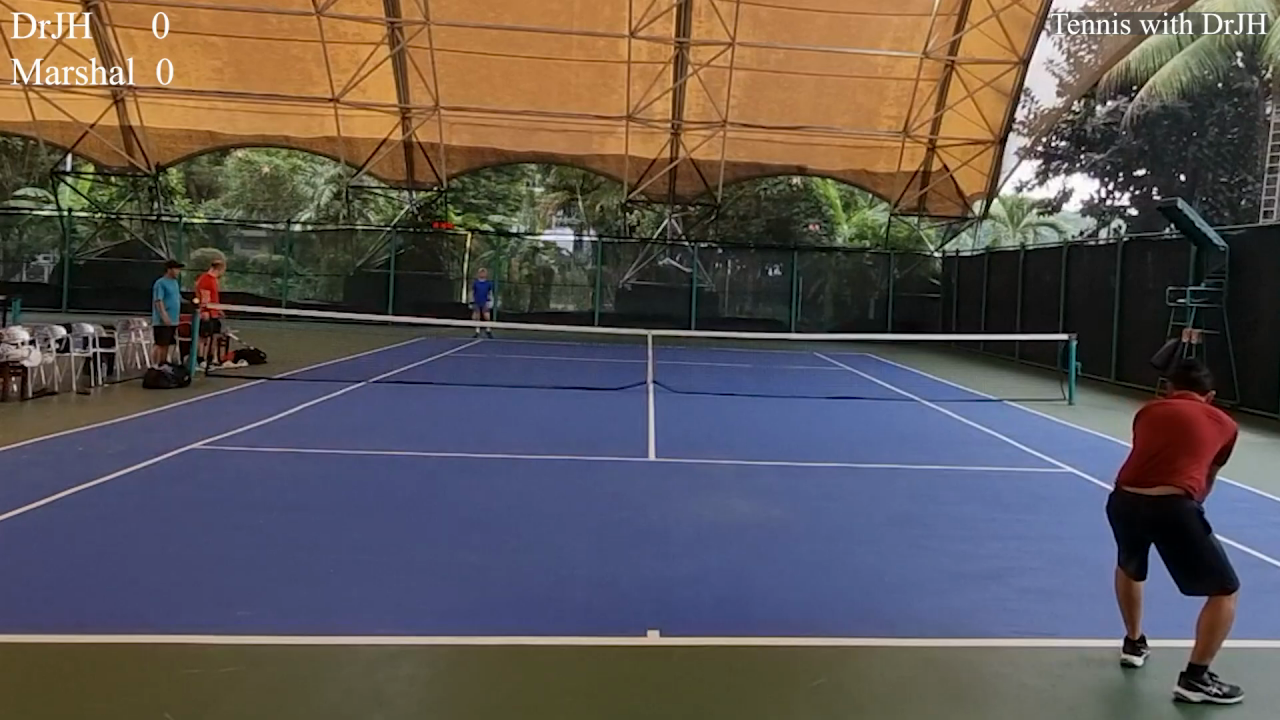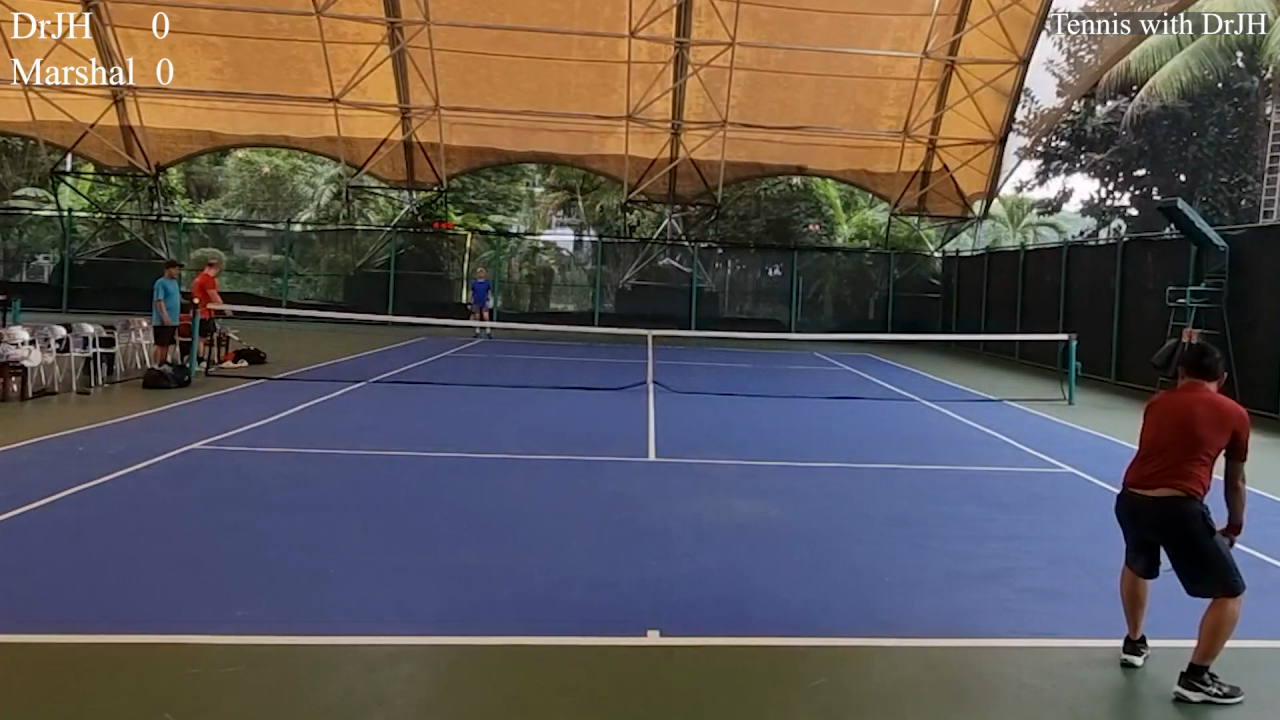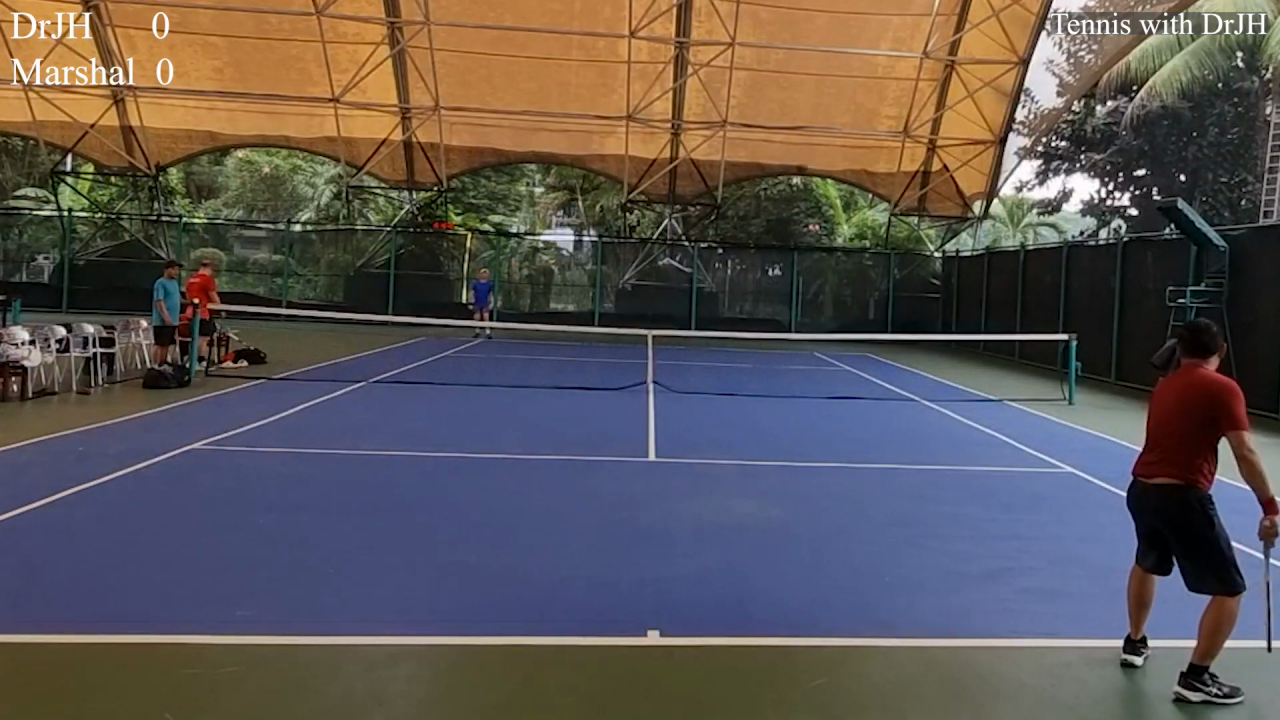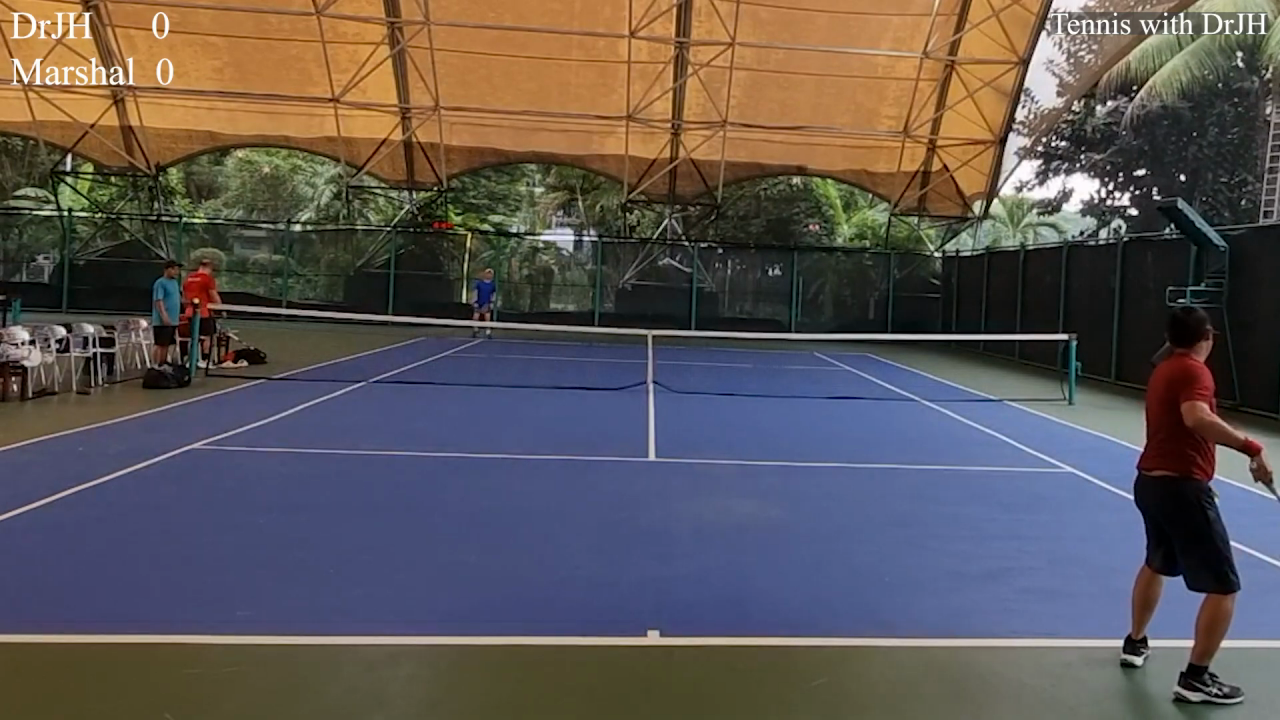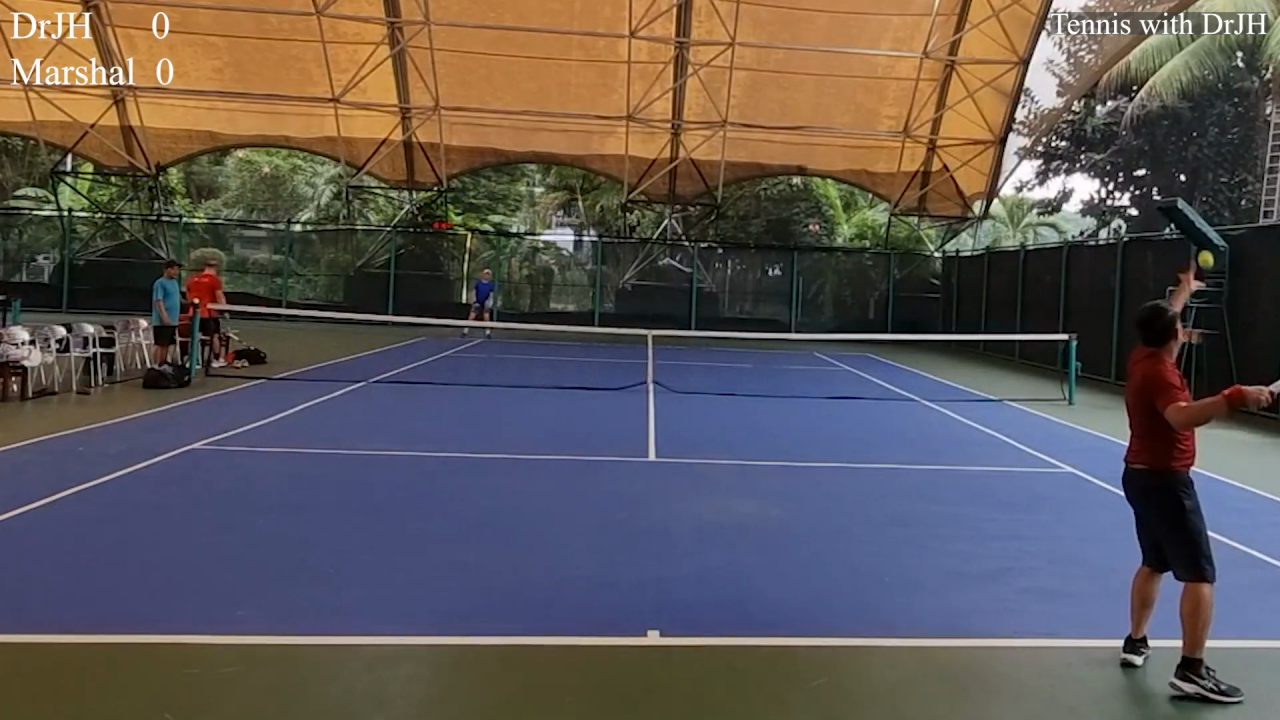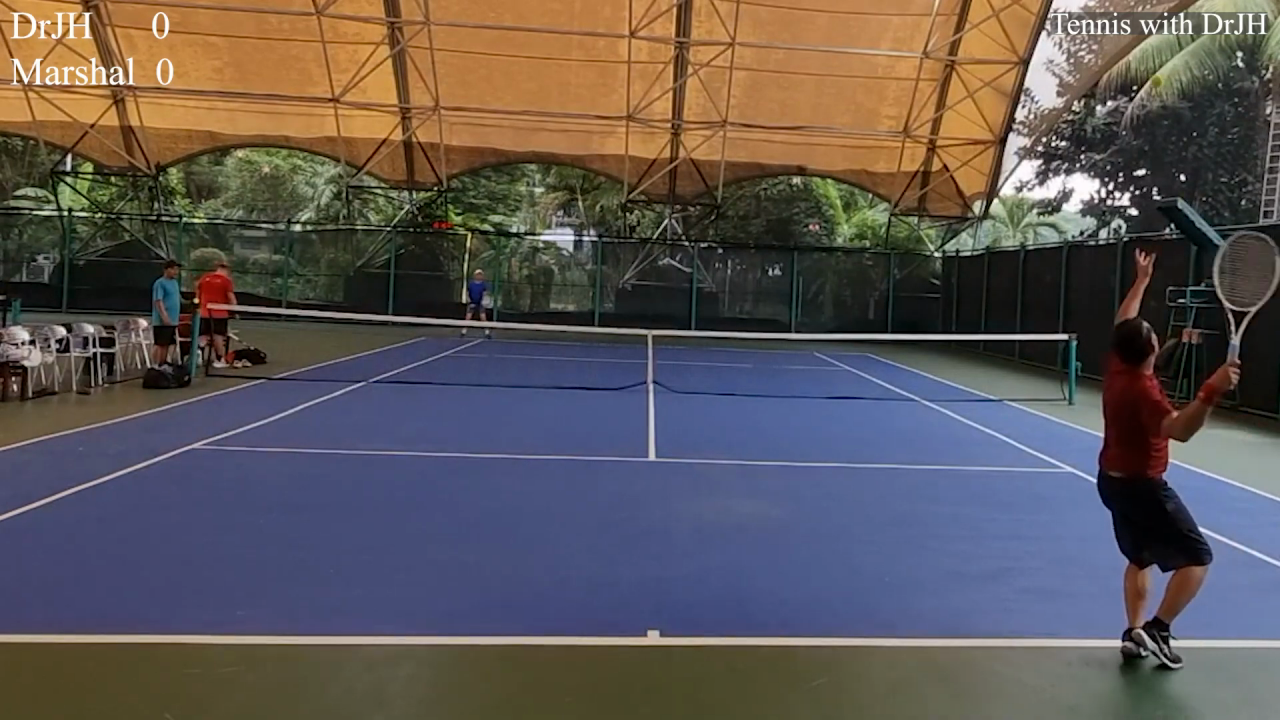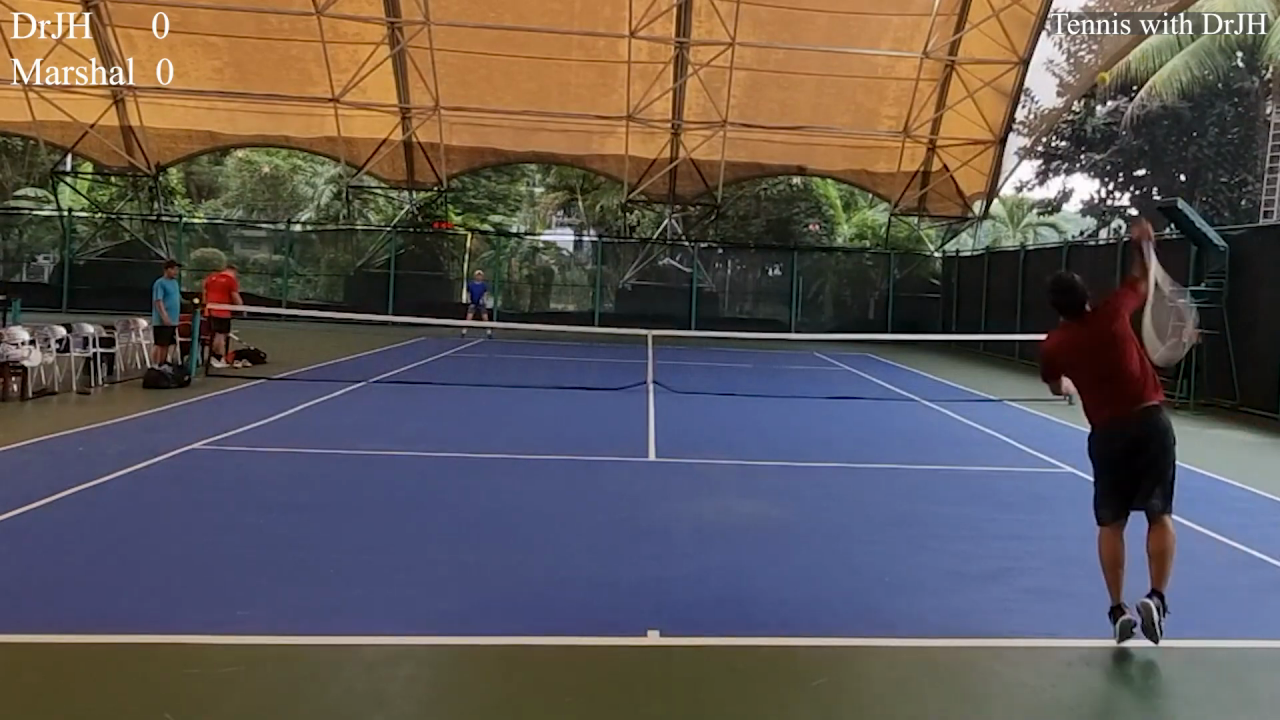
dt=0.3s
person 1, frame 1
left shoulder: (1148, 411)
right shoulder: (1224, 423)
right wrist: (1193, 510)
left hip: (1124, 501)
right hip: (1173, 507)
left knee: (1129, 568)
right knee: (1225, 591)
left ankle: (1133, 644)
right ankle: (1195, 678)
person 1, frame 2
left shoulder: (1157, 404)
right shoulder: (1234, 414)
right elbow: (1236, 482)
right wrist: (1233, 527)
left hip: (1132, 501)
right hip: (1178, 508)
left knee: (1136, 567)
right knee: (1229, 592)
left ankle: (1134, 643)
right ankle: (1195, 678)
person 1, frame 3
left shoulder: (1164, 385)
right shoulder: (1222, 388)
right elbow: (1244, 451)
left hip: (1142, 490)
right hip: (1183, 496)
left knee: (1146, 565)
right knee: (1229, 589)
left ankle: (1134, 642)
right ankle: (1195, 678)
person 1, frame 4
left shoulder: (1163, 371)
right shoulder: (1194, 372)
right elbow: (1196, 419)
right wrist: (1251, 448)
left hip: (1149, 483)
right hip: (1183, 489)
left knee: (1155, 566)
right knee: (1223, 587)
left ankle: (1135, 643)
right ankle: (1195, 677)
person 1, frame 5
left shoulder: (1142, 355)
right shoulder: (1160, 371)
left elbow: (1157, 324)
right elbow: (1182, 415)
left wrist: (1183, 291)
right wrist: (1235, 397)
left hip: (1141, 477)
right hip: (1165, 483)
left knee: (1153, 564)
right knee: (1200, 576)
left ankle: (1135, 642)
right ankle: (1192, 670)
person 1, frame 6
left shoulder: (1116, 366)
right shoulder: (1141, 389)
left elbow: (1124, 321)
right elbow: (1179, 430)
left wrist: (1142, 279)
right wrist: (1211, 391)
left hip: (1112, 481)
right hip: (1141, 487)
left knee: (1139, 560)
right knee: (1195, 558)
left ankle: (1134, 633)
right ankle: (1156, 628)
person 1, frame 7
left shoulder: (1052, 347)
right shoulder: (1108, 316)
left elbow: (1054, 384)
right elbow: (1142, 284)
right wrist: (1143, 246)
left hip: (1109, 434)
right hip: (1151, 424)
left knee: (1110, 524)
right knee: (1159, 517)
left ankle: (1118, 610)
right ankle: (1155, 598)
